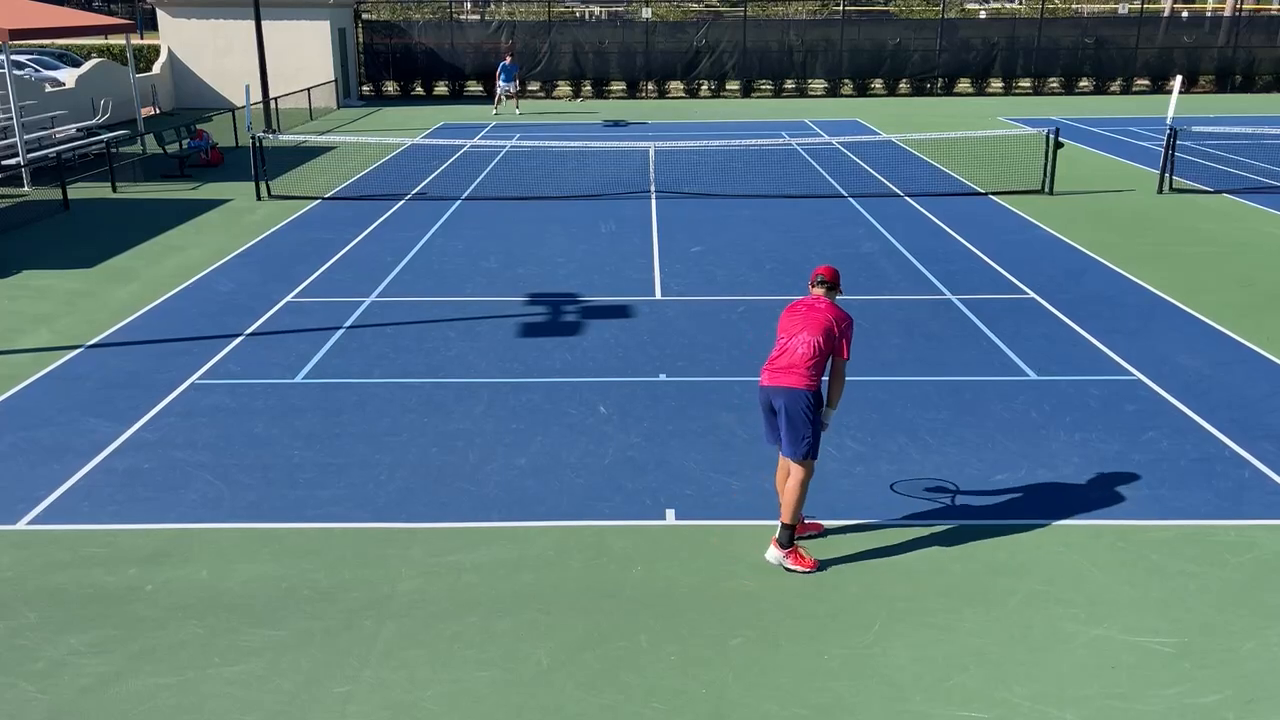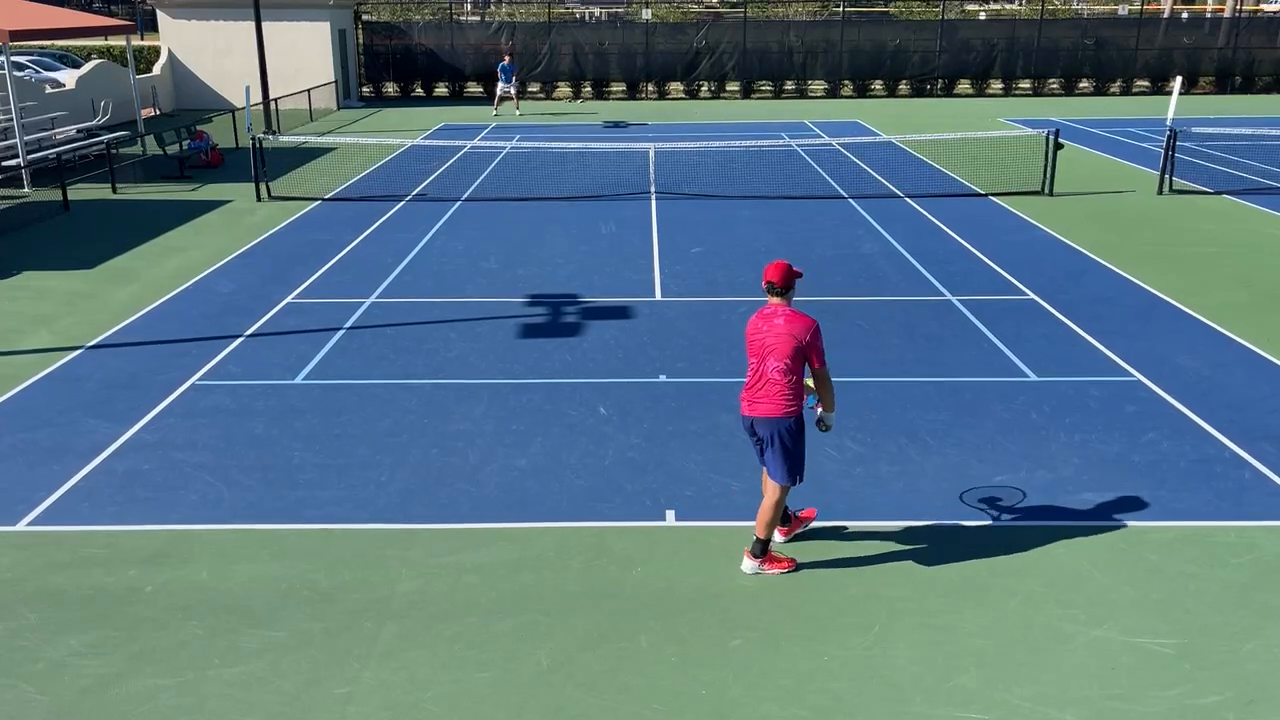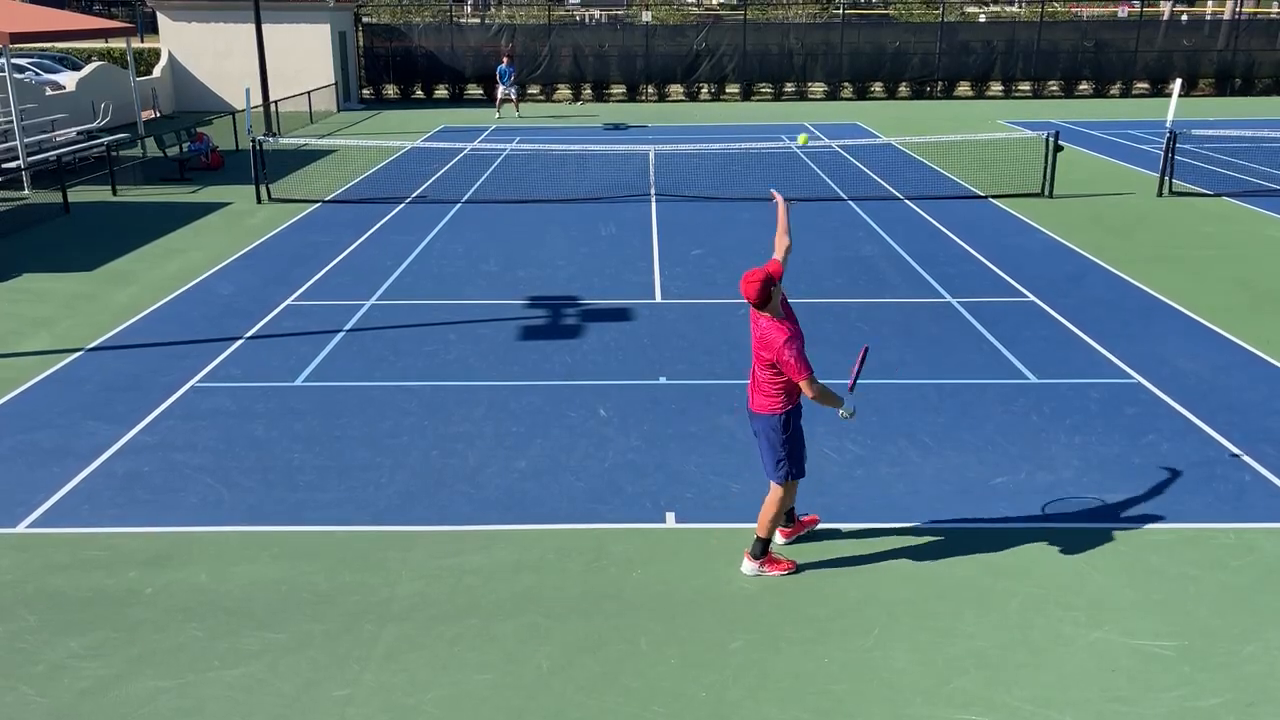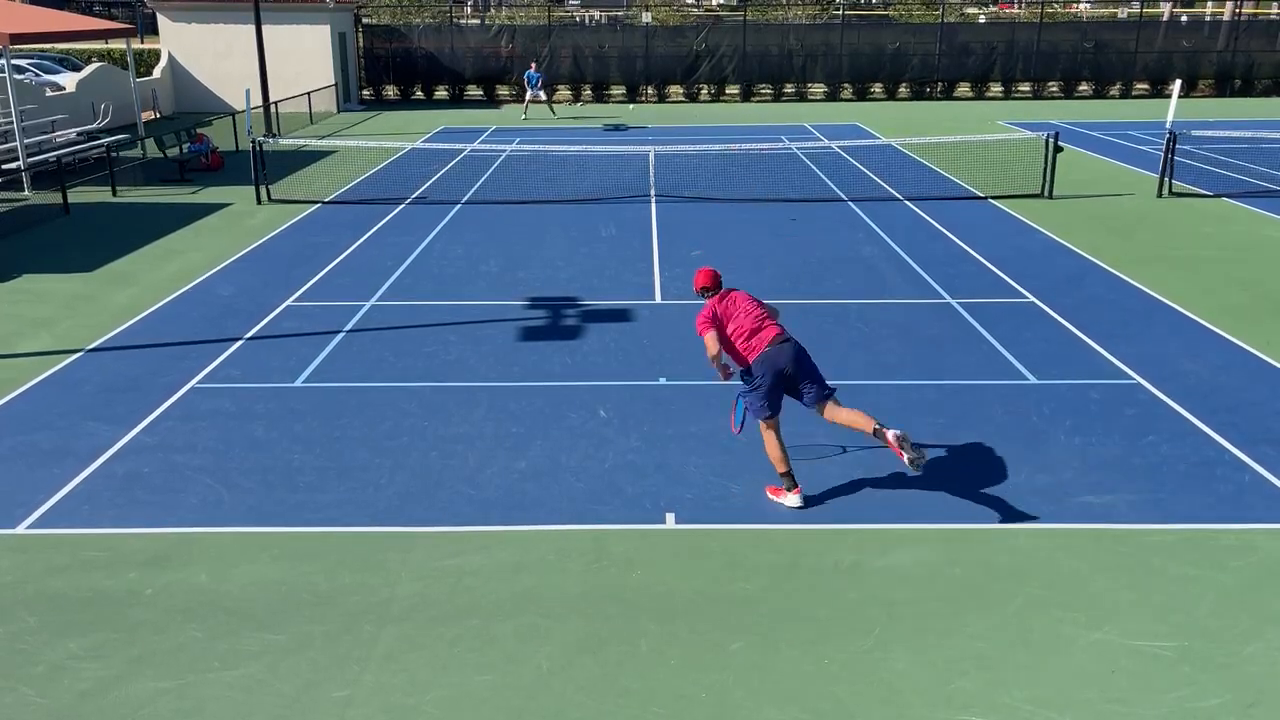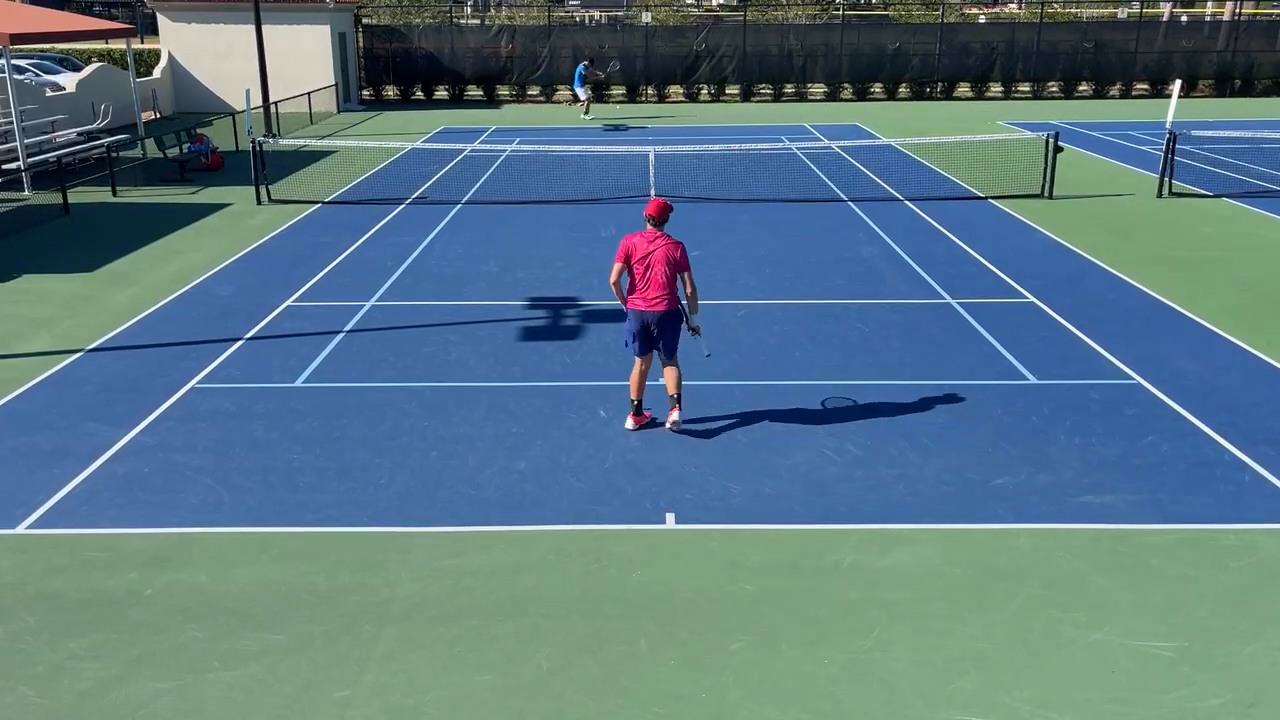
dt=1s
person 1, frame 1
left shoulder: (791, 309)
right shoulder: (841, 318)
right elbow: (837, 373)
right wrist: (827, 414)
left hip: (768, 384)
right hip: (799, 390)
left knee: (788, 456)
right knee: (802, 469)
left ankle: (792, 522)
right ankle: (783, 546)
person 1, frame 2
left shoulder: (753, 322)
right shoulder: (807, 325)
right elbow: (822, 380)
right wrist: (828, 413)
left hip: (749, 410)
right hip: (781, 415)
left knee: (771, 472)
right knee: (778, 486)
left ankle: (785, 523)
right ankle: (756, 556)
person 1, frame 3
left shoulder: (760, 299)
right shoulder: (783, 341)
left elbow: (783, 246)
right elbow: (811, 390)
left wrist: (781, 206)
right wrist: (842, 405)
left hip: (763, 404)
right hip: (776, 413)
left knee: (790, 471)
right knee: (782, 485)
left ankle: (788, 524)
right ankle: (757, 557)
person 1, frame 4
left shoulder: (705, 315)
right shoulder: (740, 295)
left elbow: (714, 350)
right elbow: (774, 313)
left wrist: (721, 369)
left hip: (759, 368)
right hip: (787, 349)
left knee: (768, 428)
right knee: (832, 409)
left ankle: (790, 489)
right ankle: (885, 433)
person 1, frame 5
left shoulder: (629, 242)
right shoulder: (676, 247)
left elbow: (614, 280)
right elbow: (689, 289)
left wrist: (624, 300)
right wrist: (693, 319)
left hip: (637, 312)
right hip: (666, 313)
left knee: (642, 362)
right knee: (670, 361)
left ankle: (635, 415)
right ankle: (675, 408)
